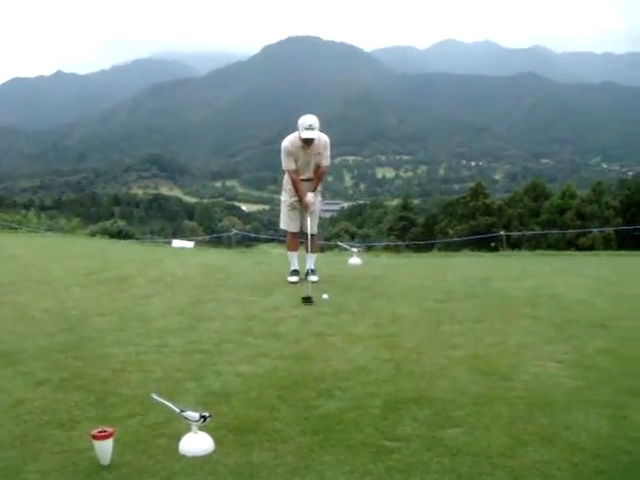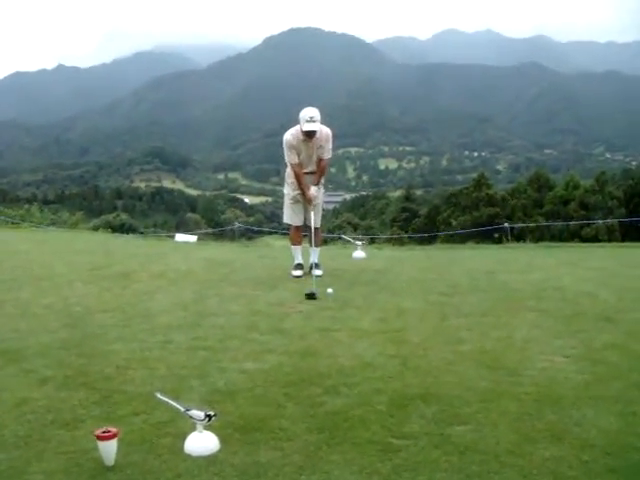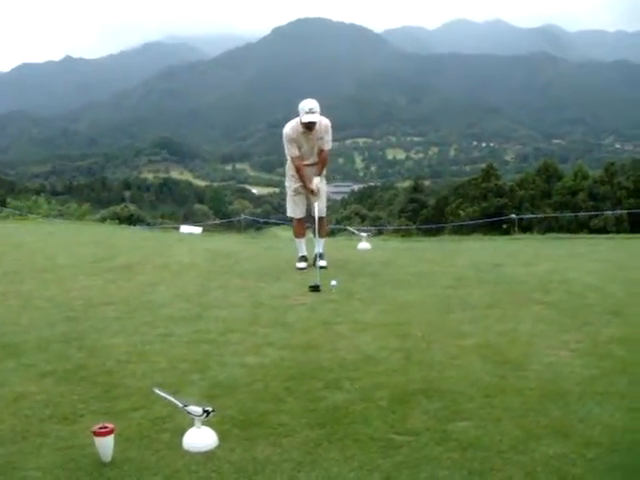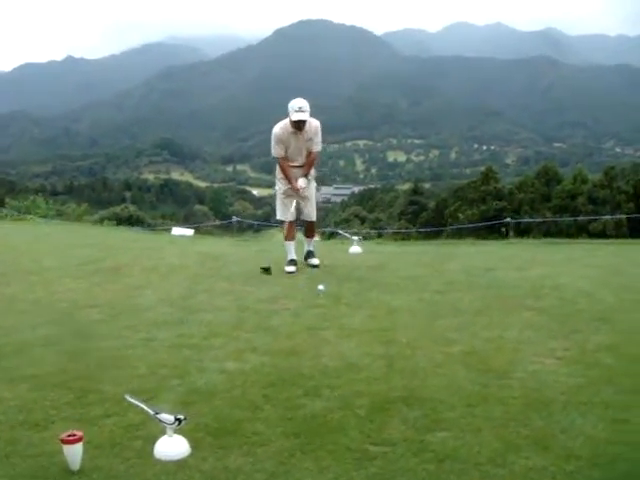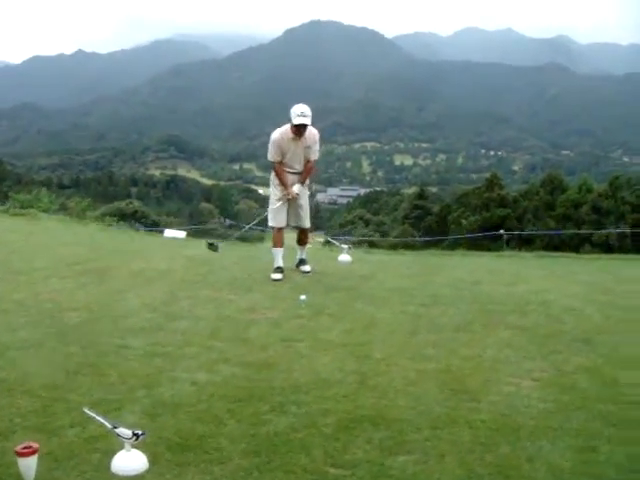
dt=0.3s
person 1, frame 1
left shoulder: (324, 141)
right shoulder: (288, 143)
left elbow: (322, 169)
right elbow: (292, 174)
left wrist: (311, 193)
right wrist: (302, 197)
left hip: (313, 187)
right hip: (293, 187)
left knee: (312, 230)
right knee: (292, 230)
left ankle: (311, 267)
right ankle: (294, 268)
person 1, frame 2
left shoulder: (326, 133)
right shoulder: (290, 137)
left elbow: (323, 162)
right elbow: (296, 167)
left wrist: (314, 186)
right wrist: (305, 191)
left hip: (316, 180)
right hip: (295, 181)
left knee: (316, 224)
right knee: (295, 224)
left ankle: (314, 261)
right ankle: (298, 262)
person 1, frame 3
left shoulder: (325, 124)
right shoulder: (289, 131)
left elbow: (324, 152)
right elbow: (296, 160)
left wrist: (317, 178)
right wrist: (307, 183)
left hip: (318, 171)
right hip: (296, 173)
left knee: (321, 214)
right knee: (298, 216)
left ankle: (319, 252)
right ankle: (302, 254)
person 1, frame 4
left shoulder: (315, 126)
right shoulder: (279, 131)
left elbow: (313, 154)
right elbow: (281, 160)
left wrist: (303, 178)
right wrist: (292, 182)
left hip: (307, 174)
right hip: (285, 175)
left knee: (310, 217)
right knee: (287, 218)
left ankle: (309, 250)
right ankle: (291, 257)
person 1, frame 5
left shoulder: (314, 134)
right shoulder: (278, 136)
left elbow: (311, 162)
right elbow: (276, 164)
left wrist: (299, 185)
right wrist: (287, 187)
left hip: (301, 181)
right hip: (281, 181)
left knee: (304, 225)
right knee: (278, 225)
left ankle: (301, 258)
right ankle: (278, 265)
